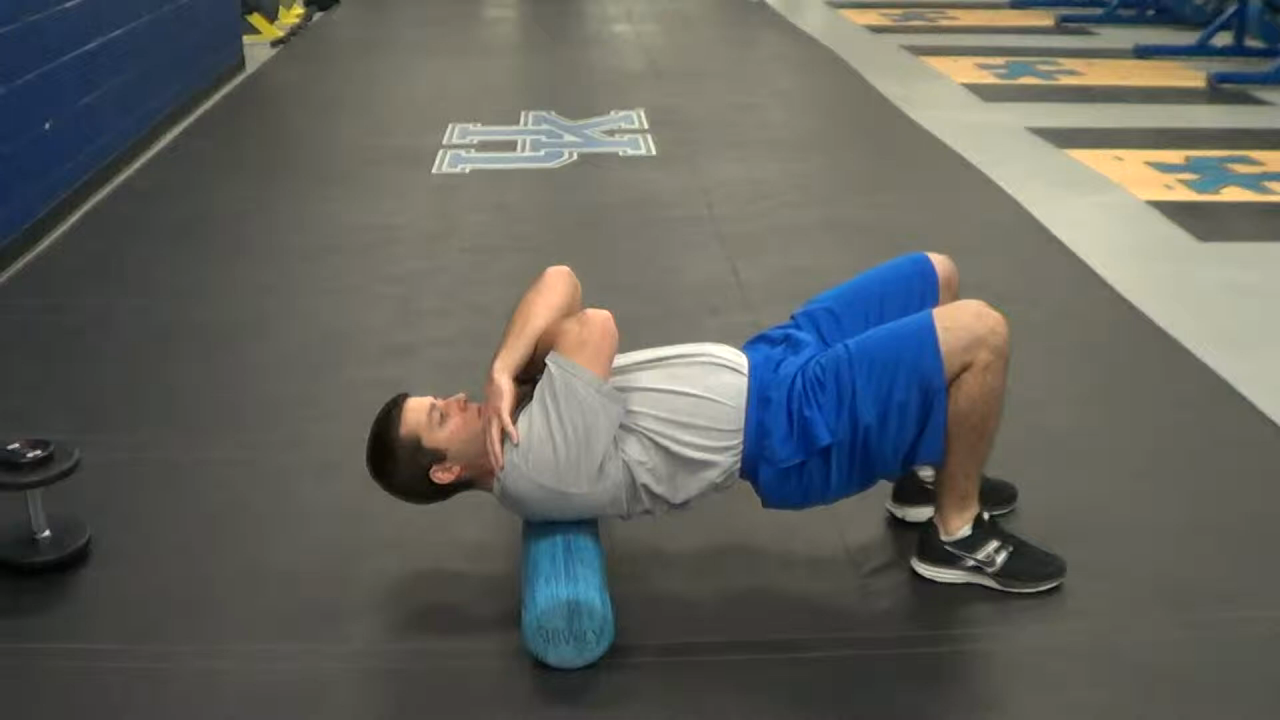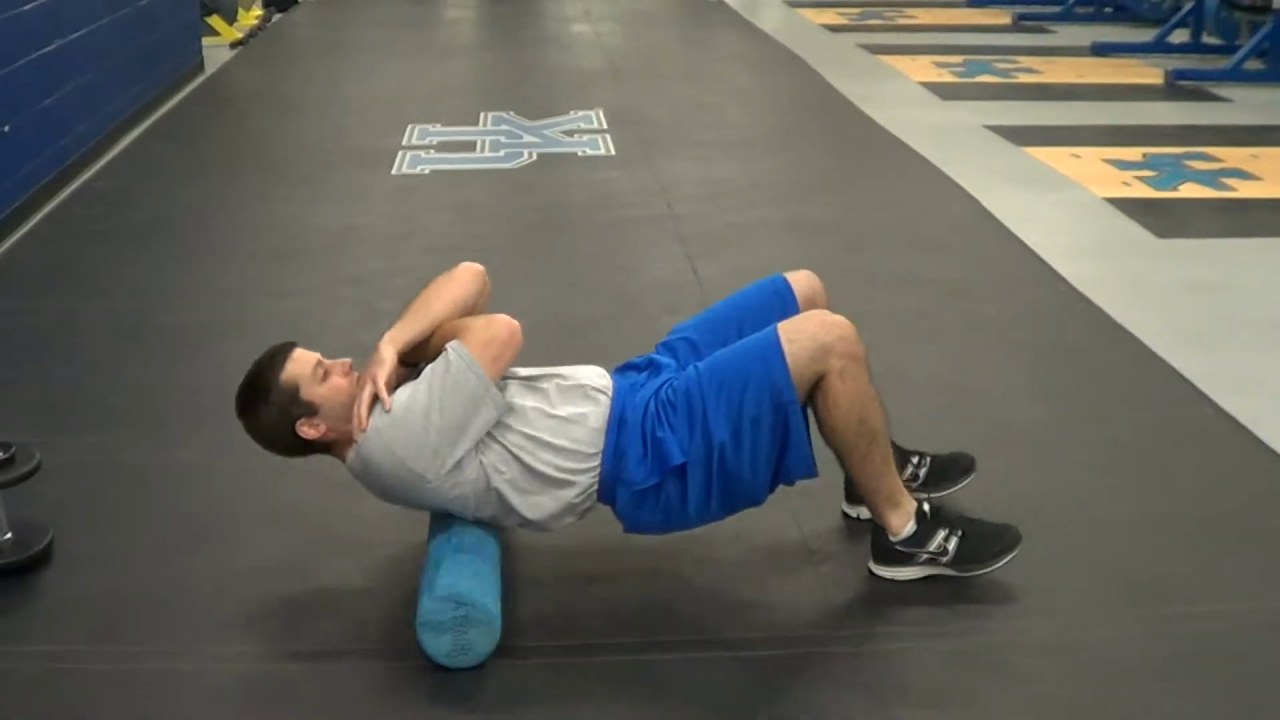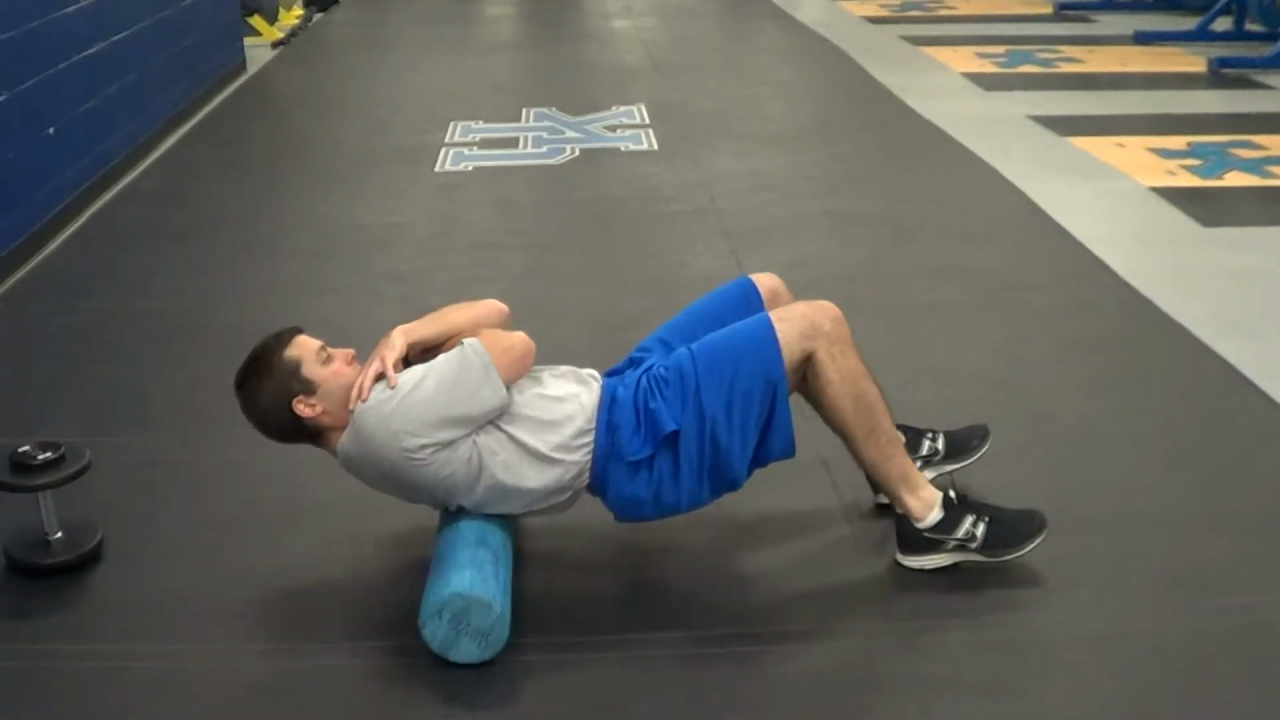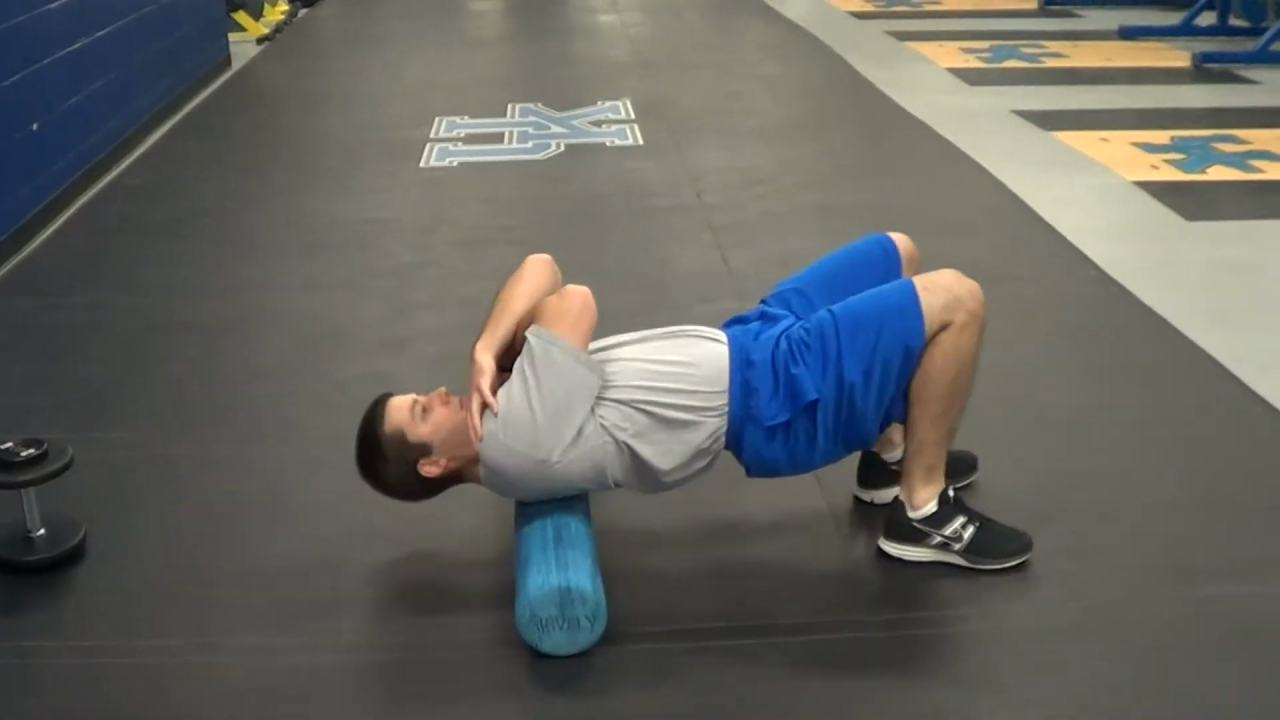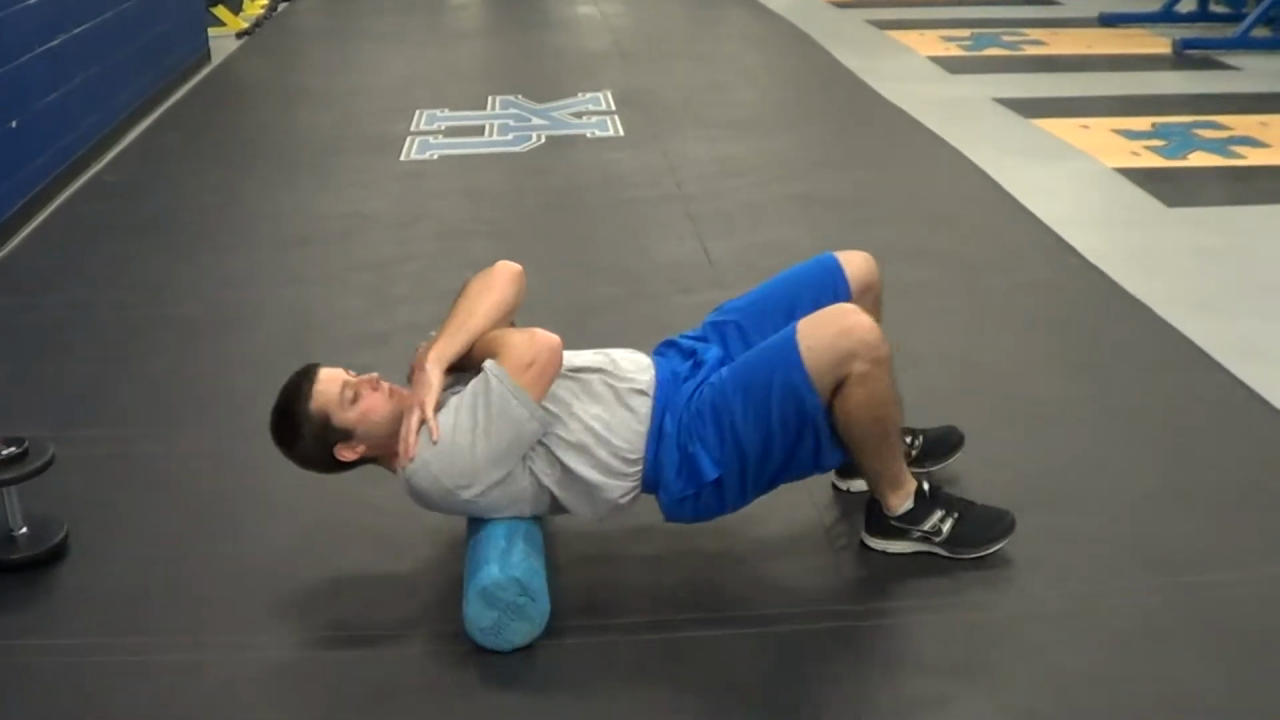
dt=0.7s
person 1, frame 1
left shoulder: (525, 417)
right shoulder: (543, 474)
left elbow: (560, 281)
right elbow: (595, 328)
left wrist: (505, 366)
right wrist: (519, 368)
left hip: (762, 367)
right hip: (783, 428)
left knee: (938, 276)
right knee: (982, 333)
left ankle: (926, 470)
right ankle: (956, 535)
person 1, frame 2
left shoulder: (391, 405)
right shoulder: (397, 447)
left elbow: (472, 274)
right elbow: (501, 334)
left wrist: (395, 340)
right wrist: (411, 342)
left hip: (631, 393)
right hip: (646, 456)
left knee: (804, 291)
right knee: (828, 338)
left ankle: (877, 468)
right ankle: (904, 531)
person 1, frame 3
left shoulder: (378, 408)
right shoulder: (390, 425)
left elbow: (493, 310)
right elbow: (515, 348)
left wrist: (403, 336)
right wrist: (415, 346)
left hip: (614, 403)
right hip: (636, 444)
left knee: (770, 293)
right knee: (819, 323)
left ankle: (892, 451)
right ankle: (928, 520)
person 1, frame 4
left shoulder: (495, 414)
right shoulder: (521, 448)
left elbow: (541, 267)
right elbow: (574, 302)
left wrist: (489, 348)
right wrist: (501, 351)
left hip: (739, 347)
right hip: (764, 395)
left knee: (897, 251)
right knee: (955, 298)
left ankle: (888, 456)
right ankle: (923, 511)
person 1, frame 5
left shoulder: (434, 398)
right shoulder: (440, 468)
left elbow: (507, 275)
right elbow: (541, 353)
left wrist: (439, 357)
right wrist: (470, 343)
left hip: (669, 373)
right hip: (684, 447)
left knee: (855, 273)
right knee: (849, 338)
left ankle: (869, 447)
right ankle: (902, 511)
